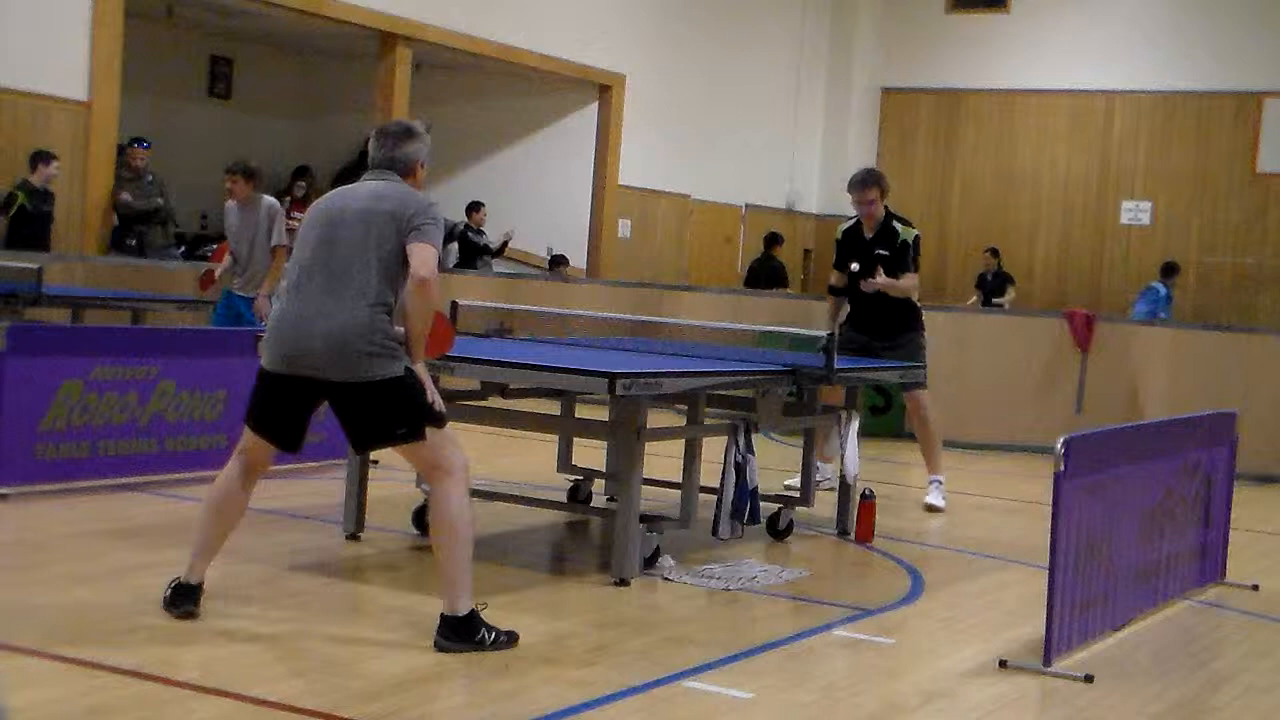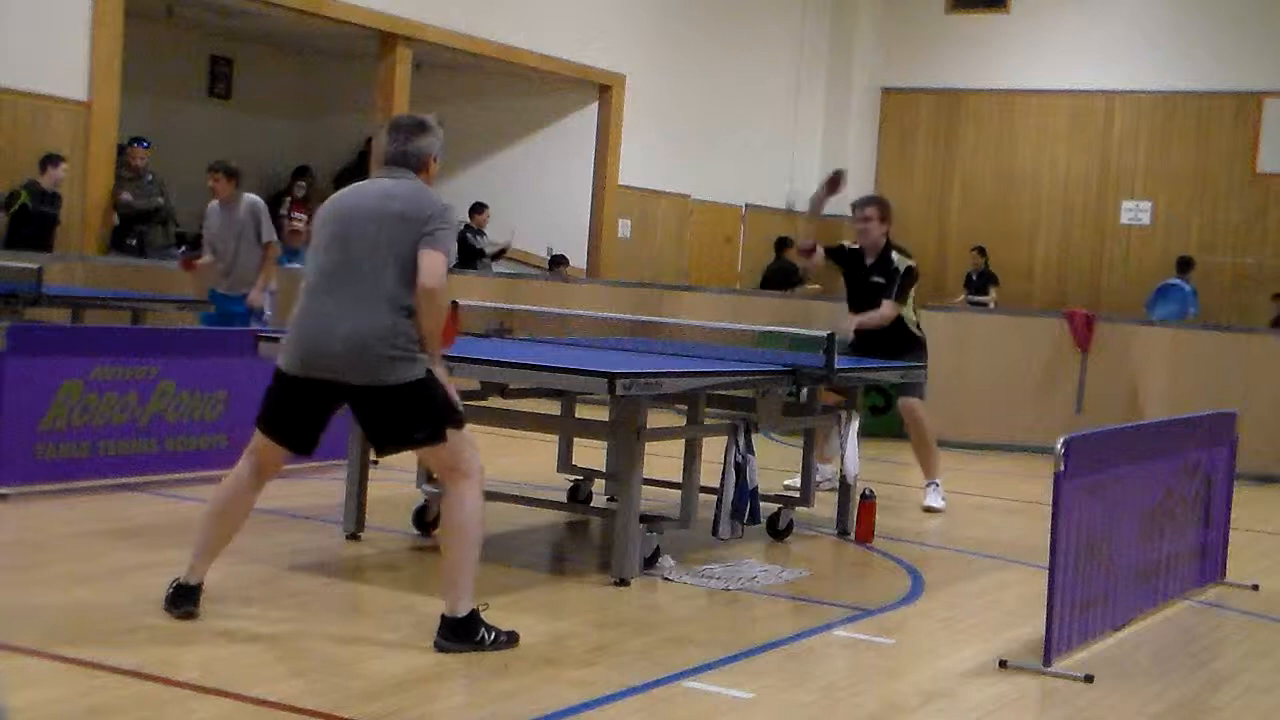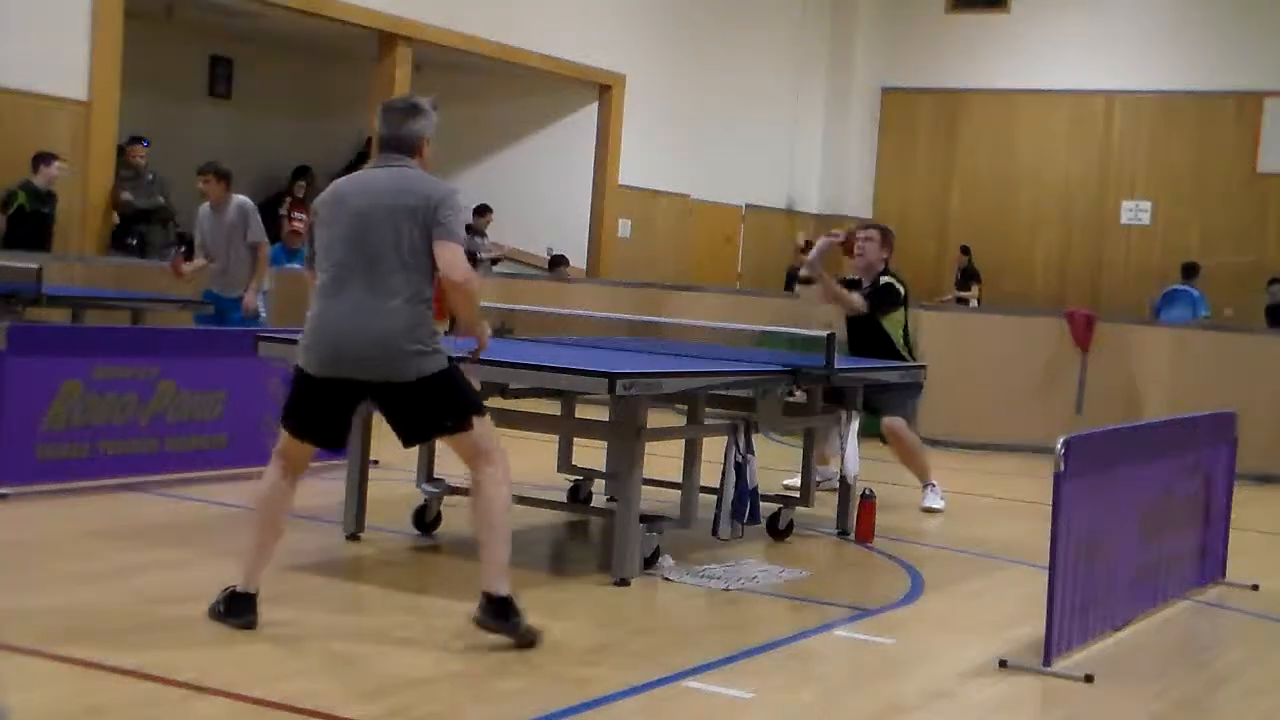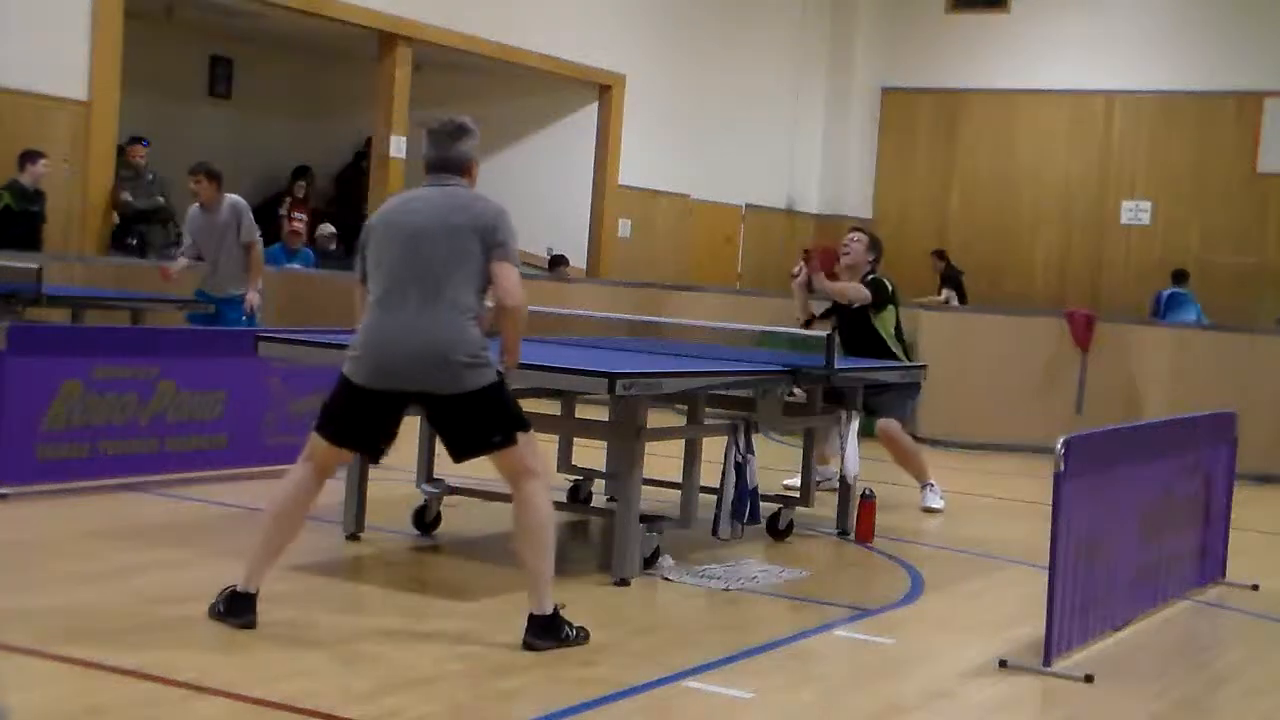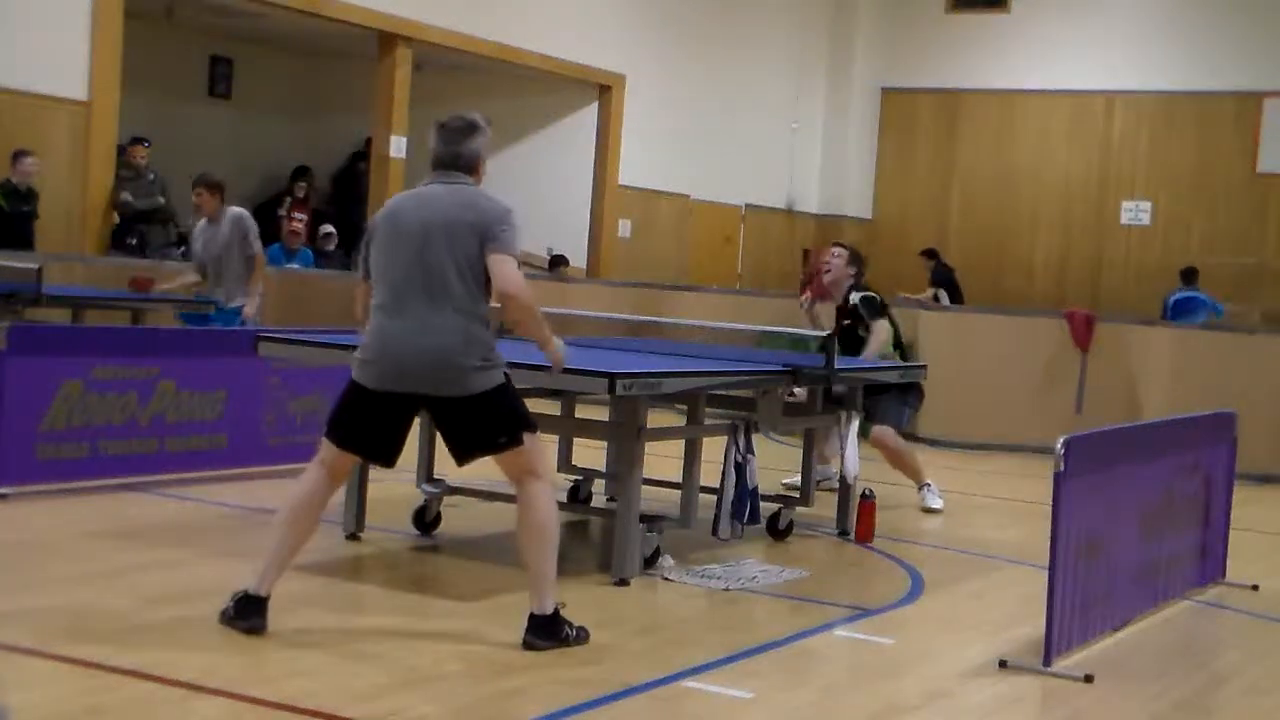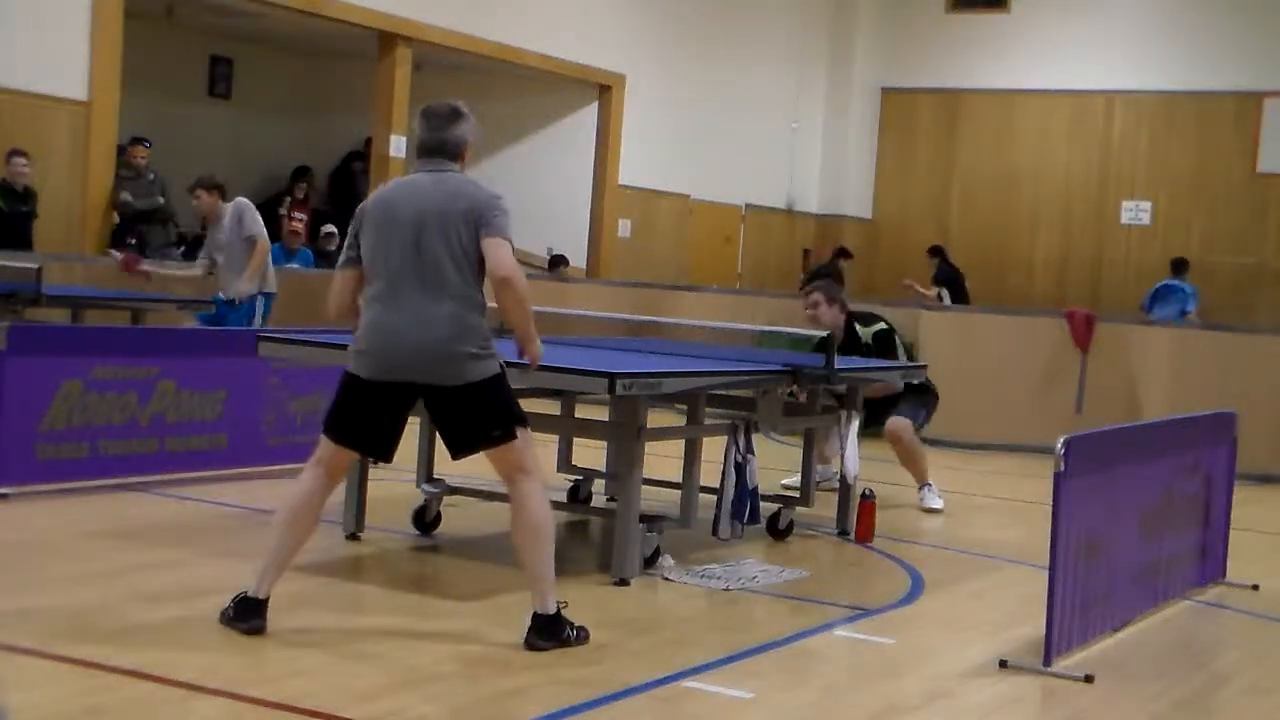
dt=0.3s
person 1, frame 1
left shoulder: (325, 202)
right shoulder: (417, 206)
right elbow: (422, 276)
right wrist: (415, 355)
left hip: (287, 345)
right hip: (363, 352)
left knee: (247, 460)
right knee: (448, 469)
left ankle: (187, 587)
right ankle: (459, 619)
person 1, frame 2
left shoulder: (338, 203)
right shoulder: (433, 207)
right elbow: (432, 285)
right wrist: (433, 359)
left hip: (306, 351)
right hip: (386, 358)
left knee: (256, 464)
right knee: (465, 471)
left ankle: (189, 586)
right ankle: (460, 620)
person 1, frame 3
left shoulder: (330, 196)
right shoulder: (435, 193)
right elbow: (455, 274)
right wrist: (475, 324)
left hip: (326, 348)
right hip: (407, 352)
left knee: (285, 465)
right knee: (489, 459)
left ankle: (243, 596)
right ankle: (498, 599)
person 1, frame 4
left shoulder: (384, 214)
right shoulder: (488, 213)
right elbow: (512, 298)
right wrist: (511, 348)
left hip: (375, 360)
right hip: (458, 364)
left knee: (312, 466)
right knee: (530, 474)
left ankle: (243, 594)
right ankle: (544, 617)
person 1, frame 5
left shoulder: (388, 211)
right shoulder: (490, 211)
left elbow: (363, 309)
right elbow: (511, 288)
right wrist: (547, 341)
left hip: (382, 362)
right hip: (464, 365)
left knee: (324, 471)
right knee: (534, 475)
left ankle: (254, 598)
right ankle: (544, 618)
person 1, frame 6
left shoulder: (375, 203)
right shoulder: (482, 199)
left elbow: (340, 304)
right elbow: (505, 274)
right wrist: (528, 337)
left hip: (378, 357)
right hip: (461, 358)
left knee: (322, 469)
right knee: (525, 474)
left ankle: (255, 600)
right ankle: (547, 616)
person 2, frame 1
left shoulder: (905, 233)
right shoulder: (846, 232)
left elbow: (911, 286)
right elbow: (837, 284)
left wrist: (885, 283)
right wrist: (830, 326)
left hip: (901, 332)
right hip: (857, 330)
left knee: (916, 400)
right knee: (828, 392)
left ankle: (936, 481)
right ankle: (824, 471)
person 2, frame 2
left shoulder: (902, 265)
right shoulder: (851, 255)
left elbow: (888, 312)
right elbow: (808, 255)
left wrist: (855, 322)
right wrist: (817, 204)
left hip: (904, 352)
right hip: (863, 349)
left knee: (911, 407)
left ankle: (933, 485)
right ankle: (825, 472)
person 2, frame 3
left shoulder: (891, 287)
right shoulder: (851, 283)
left elbow: (852, 305)
left wrist: (822, 278)
right wrist: (823, 244)
left knee: (893, 425)
left ankle: (930, 487)
right ankle: (824, 473)
person 2, frame 4
left shoulder: (877, 285)
right shoulder: (841, 296)
left elbow: (857, 294)
right elbow: (810, 329)
left wrist: (825, 286)
right wrist: (799, 288)
left hip: (894, 380)
left knee: (887, 428)
left ankle: (929, 486)
right ankle: (824, 472)
person 2, frame 5
left shoulder: (863, 299)
right shoulder: (842, 309)
left elbow: (883, 333)
right wrist: (810, 313)
left hip: (897, 387)
right hip: (864, 386)
left knee: (881, 435)
left ankle: (926, 486)
right ankle: (824, 471)
person 2, frame 6
left shoulder: (873, 330)
right shoulder: (826, 343)
left elbow: (896, 381)
left hip: (912, 393)
right hip: (873, 396)
left knee: (896, 429)
left ankle: (927, 487)
right ankle: (826, 471)
